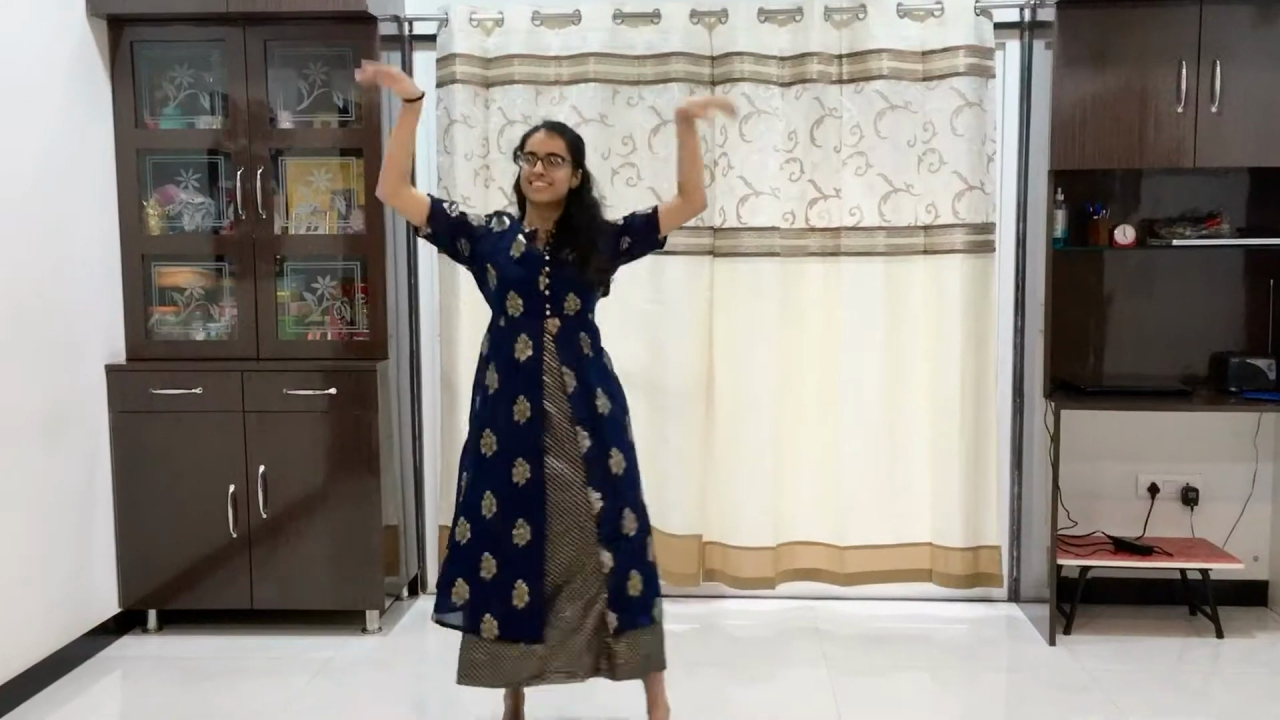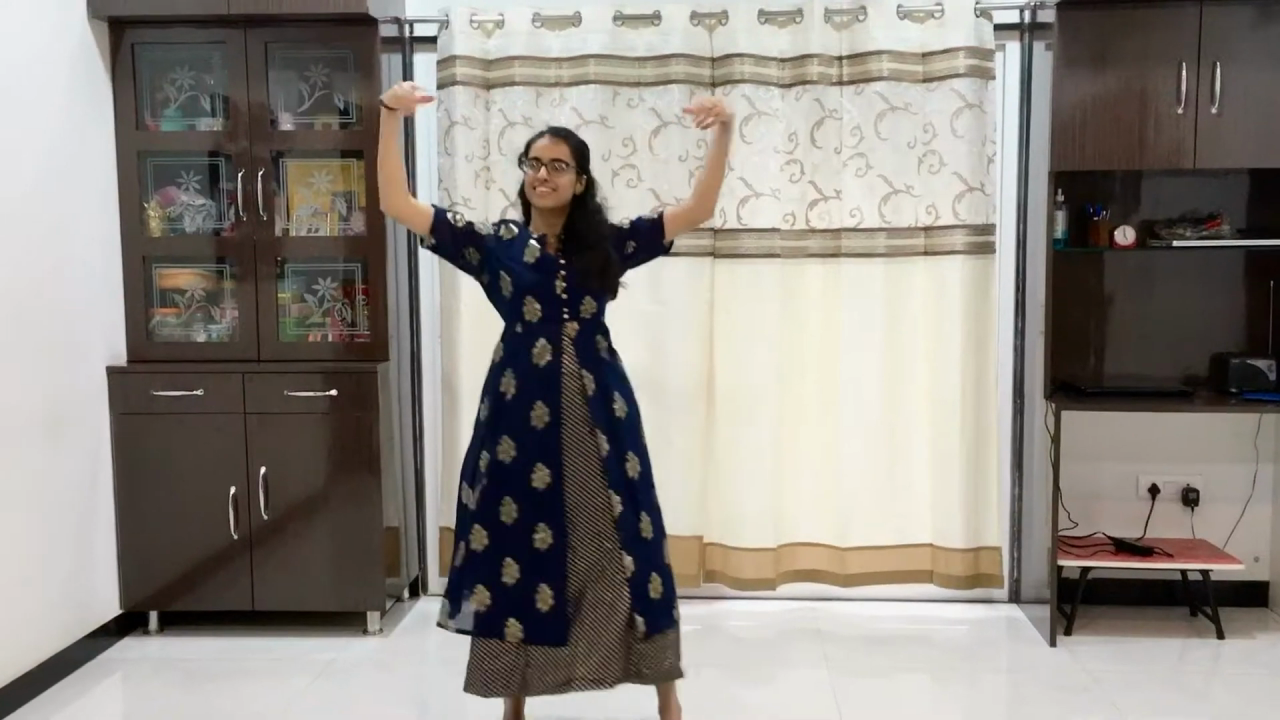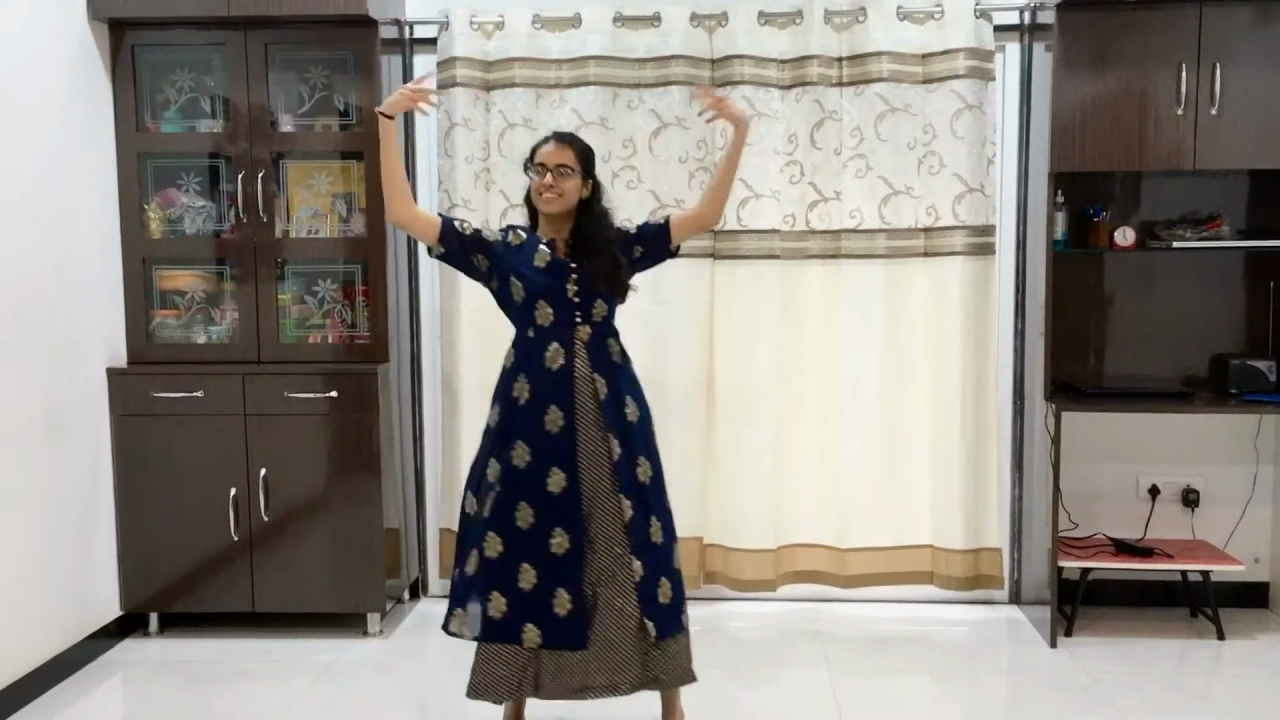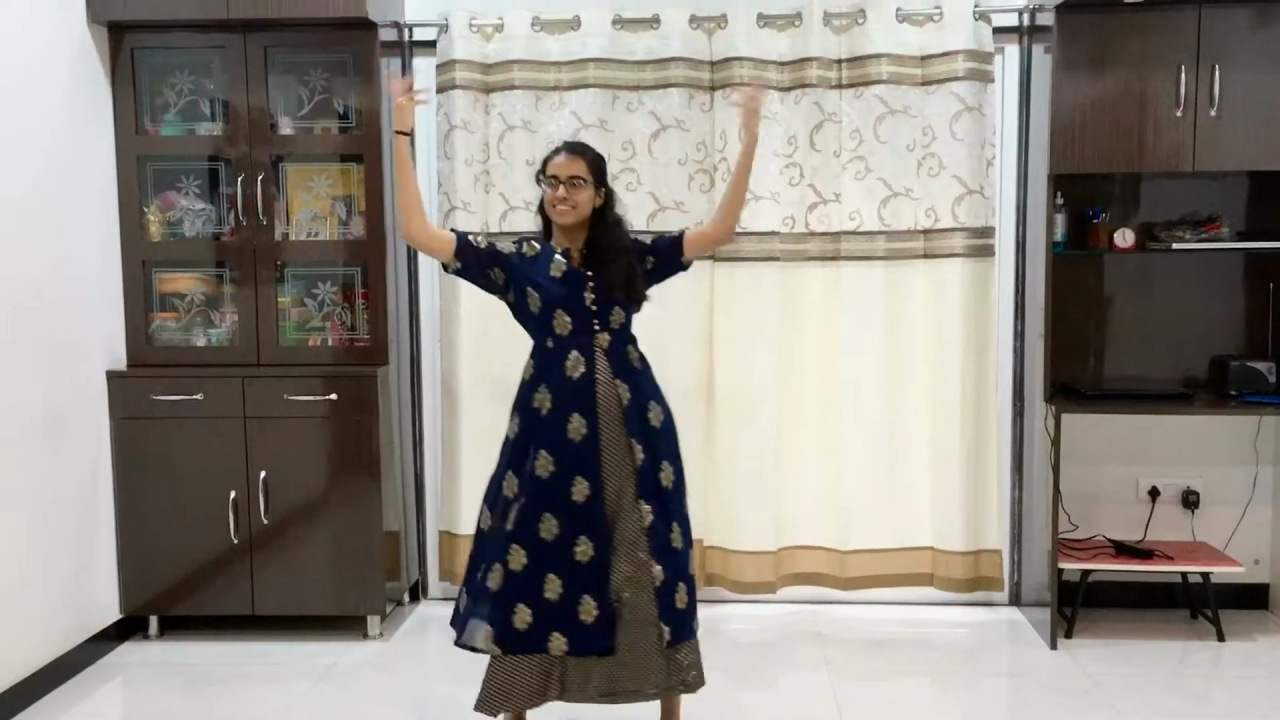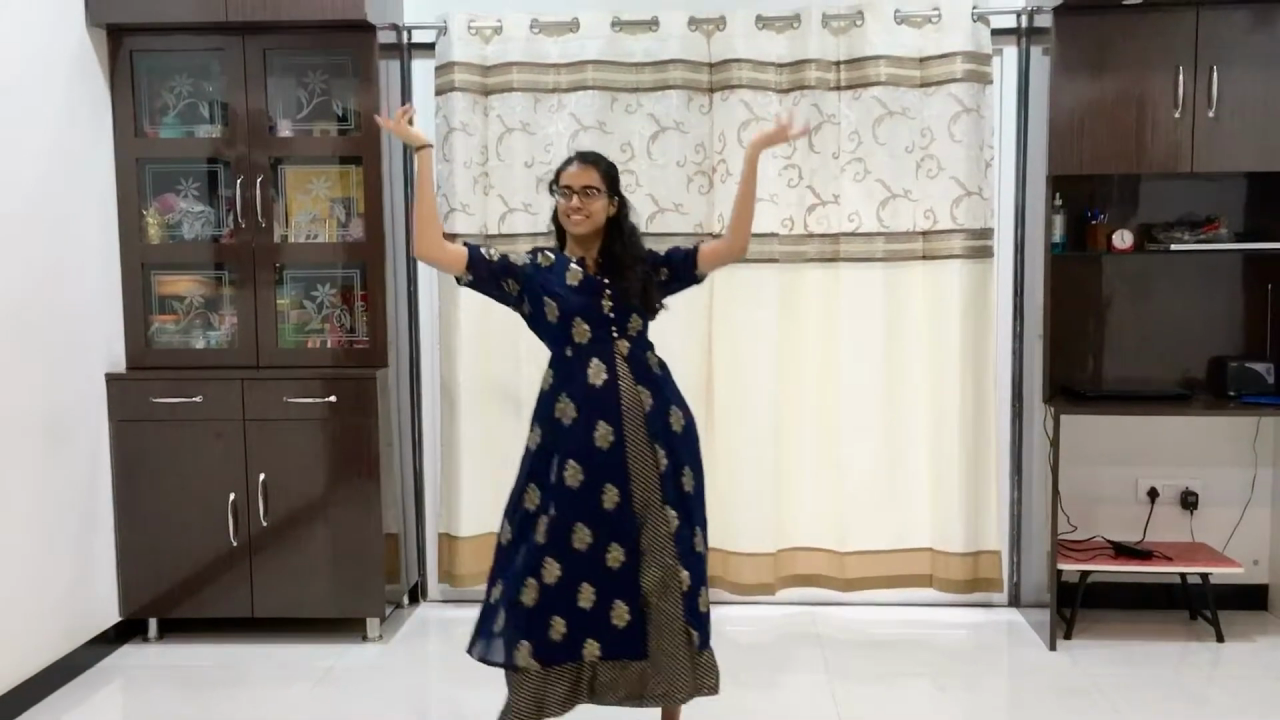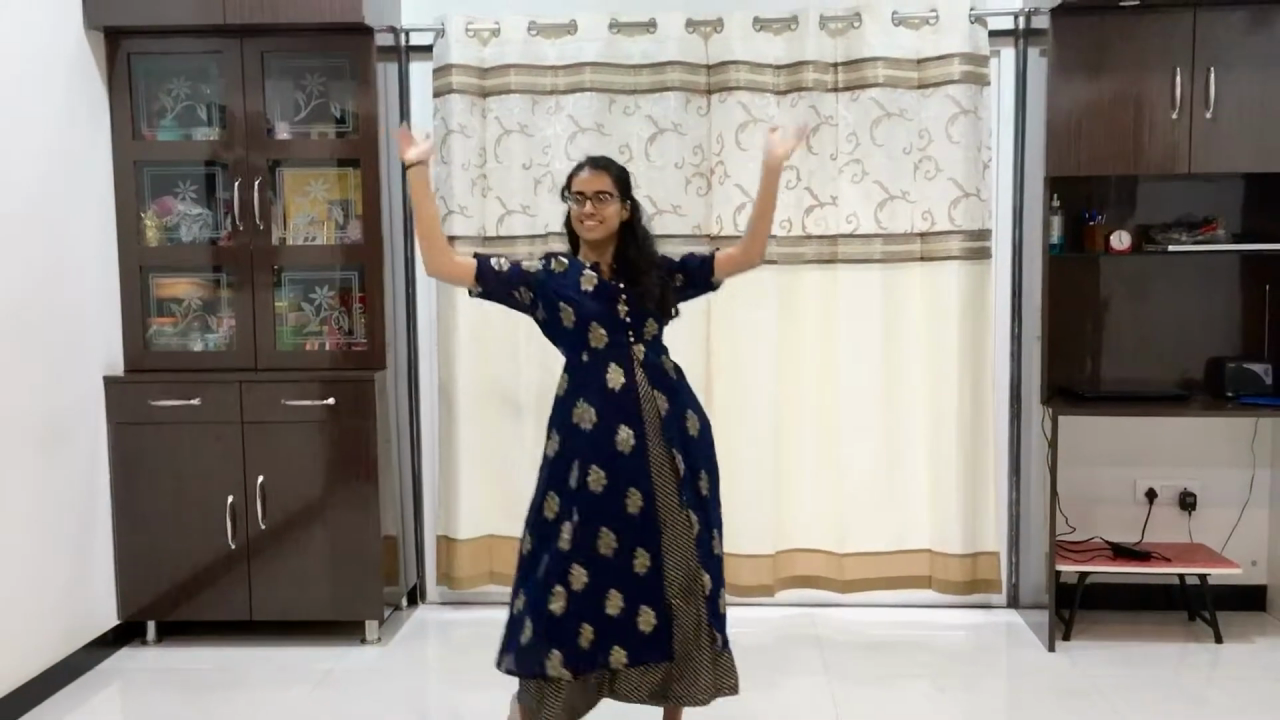
dt=0.1s
person 1, frame 1
left shoulder: (602, 238)
right shoulder: (487, 235)
left elbow: (690, 203)
right elbow: (395, 190)
left wrist: (686, 128)
right wrist: (403, 105)
left hip: (588, 406)
right hip: (511, 406)
left knee: (611, 544)
right knee: (504, 545)
person 1, frame 2
left shoulder: (609, 243)
right shoulder: (495, 243)
left elbow: (698, 209)
right elbow: (396, 202)
left wrist: (721, 135)
right wrist: (392, 113)
left hip: (602, 411)
right hip: (523, 412)
left knee: (627, 549)
right knee: (517, 551)
person 1, frame 3
left shoulder: (616, 248)
right shoulder: (502, 249)
left elbow: (705, 216)
right elbow: (402, 214)
left wrist: (737, 135)
right wrist: (393, 120)
left hip: (613, 414)
right hip: (536, 414)
left knee: (635, 556)
right knee: (522, 555)
person 1, frame 4
left shoulder: (632, 256)
right shoulder: (517, 259)
left elbow: (717, 232)
right elbow: (418, 232)
left wrist: (748, 140)
right wrist: (401, 133)
left hip: (635, 420)
right hip: (554, 424)
left knee: (652, 561)
right knee: (539, 563)
person 1, frame 5
left shoulder: (644, 267)
right shoulder: (532, 270)
left elbow: (732, 246)
right elbow: (432, 248)
left wrist: (754, 157)
right wrist: (420, 154)
left hip: (657, 428)
right hip: (576, 429)
left knee: (667, 568)
right knee: (559, 565)
person 1, frame 6
left shoulder: (659, 273)
right shoulder: (545, 276)
left elbow: (749, 253)
right elbow: (440, 261)
left wrist: (771, 169)
right wrist: (418, 169)
left hip: (673, 432)
right hip: (592, 435)
left knee: (681, 571)
right knee: (581, 571)
